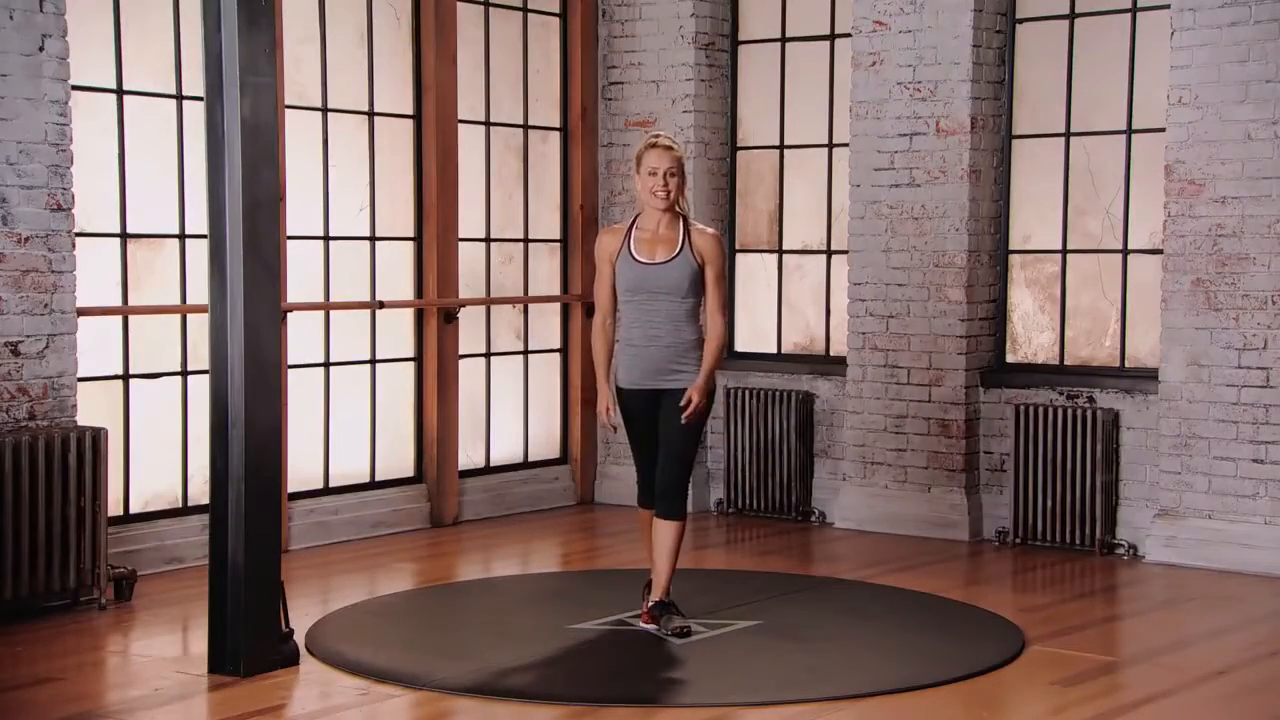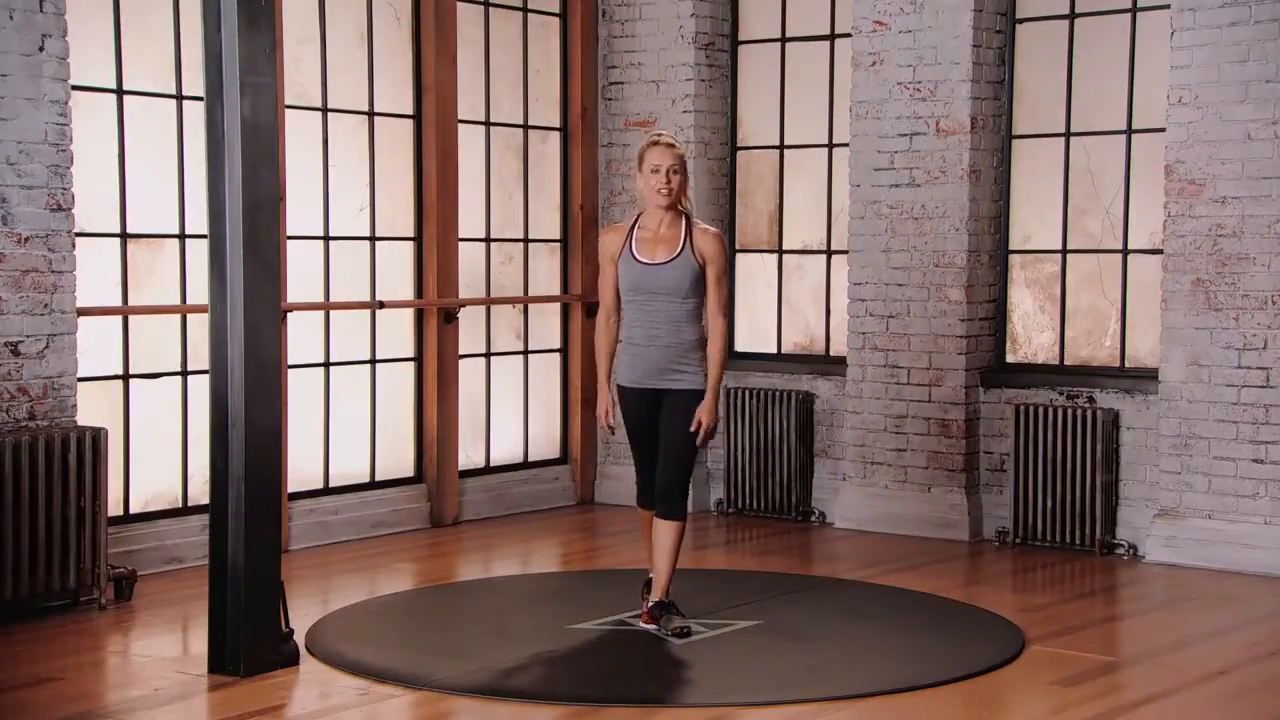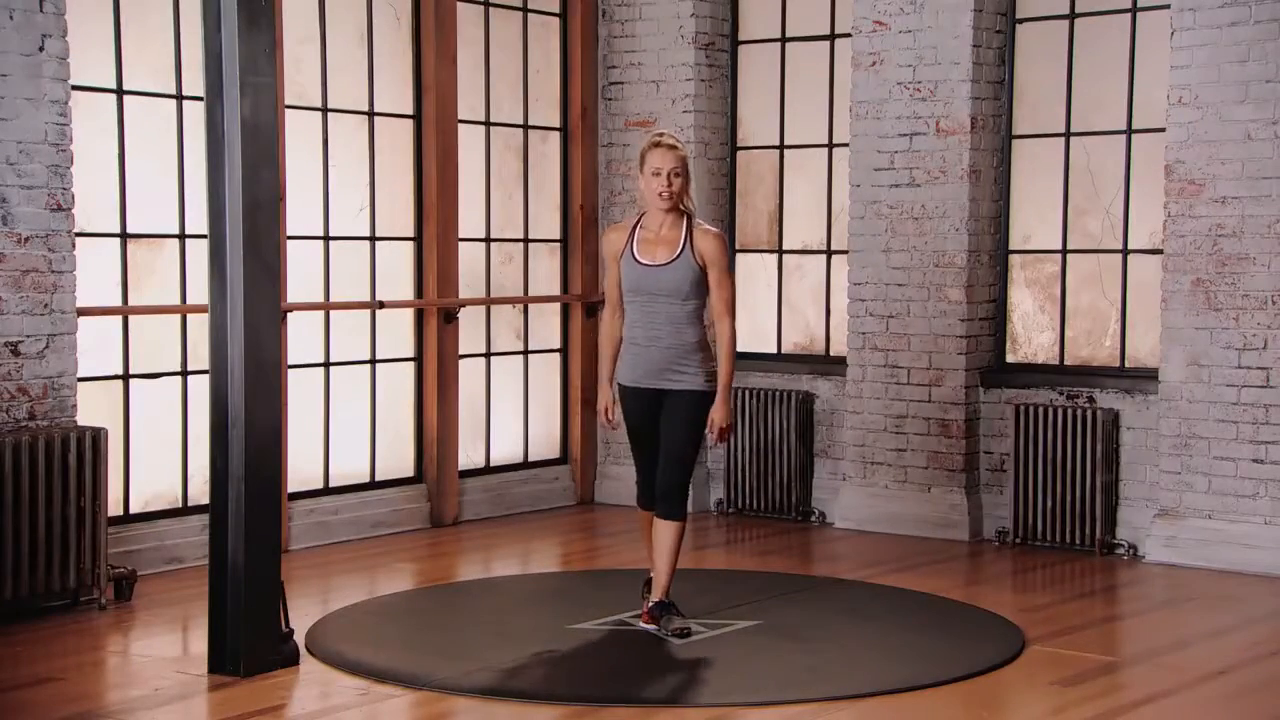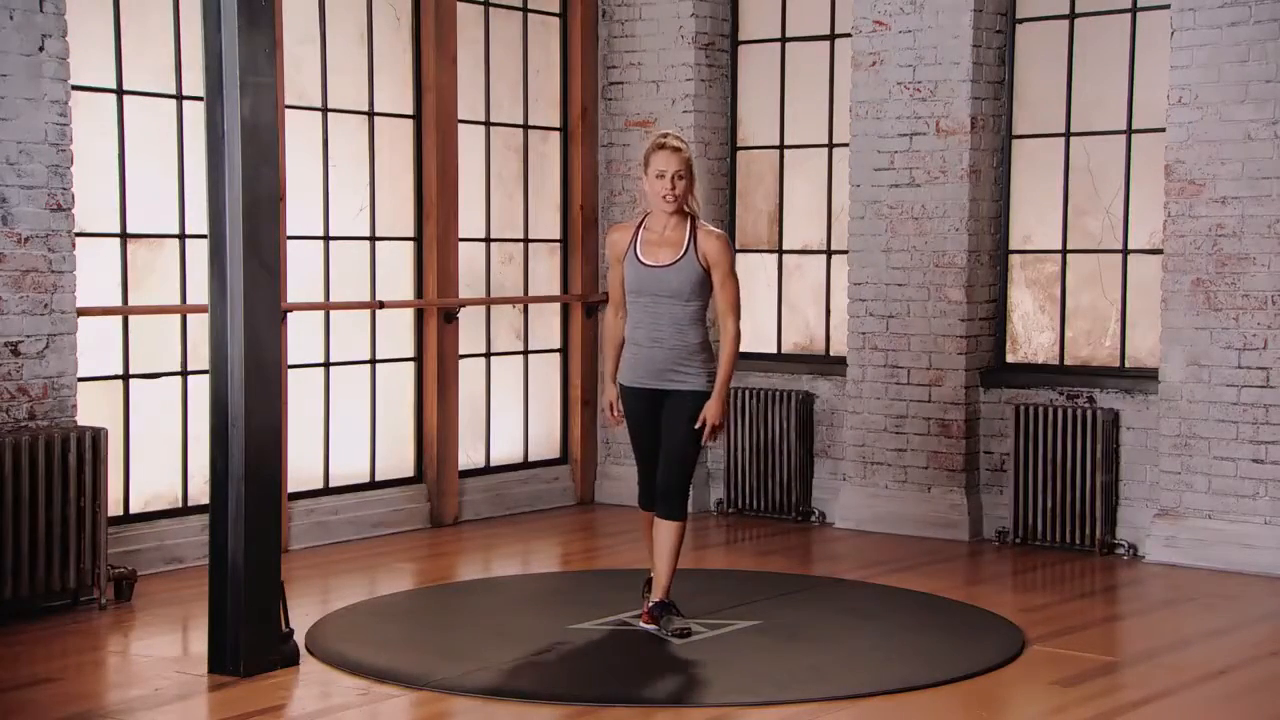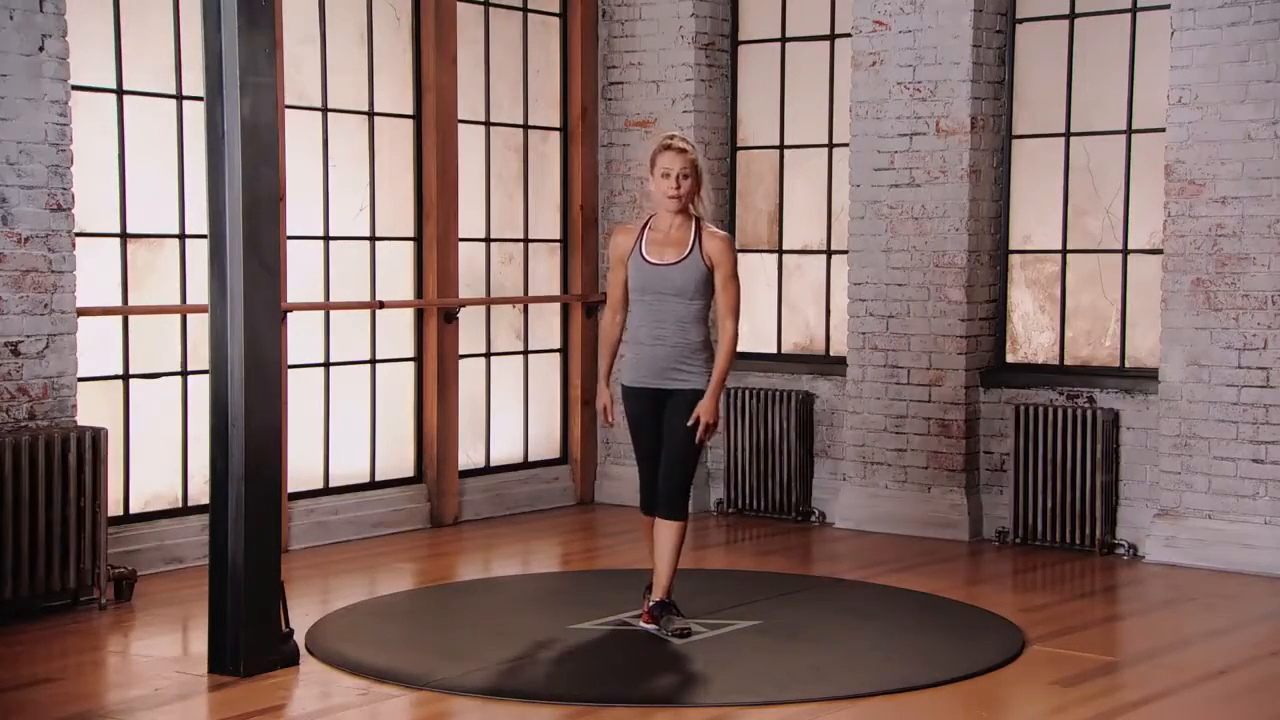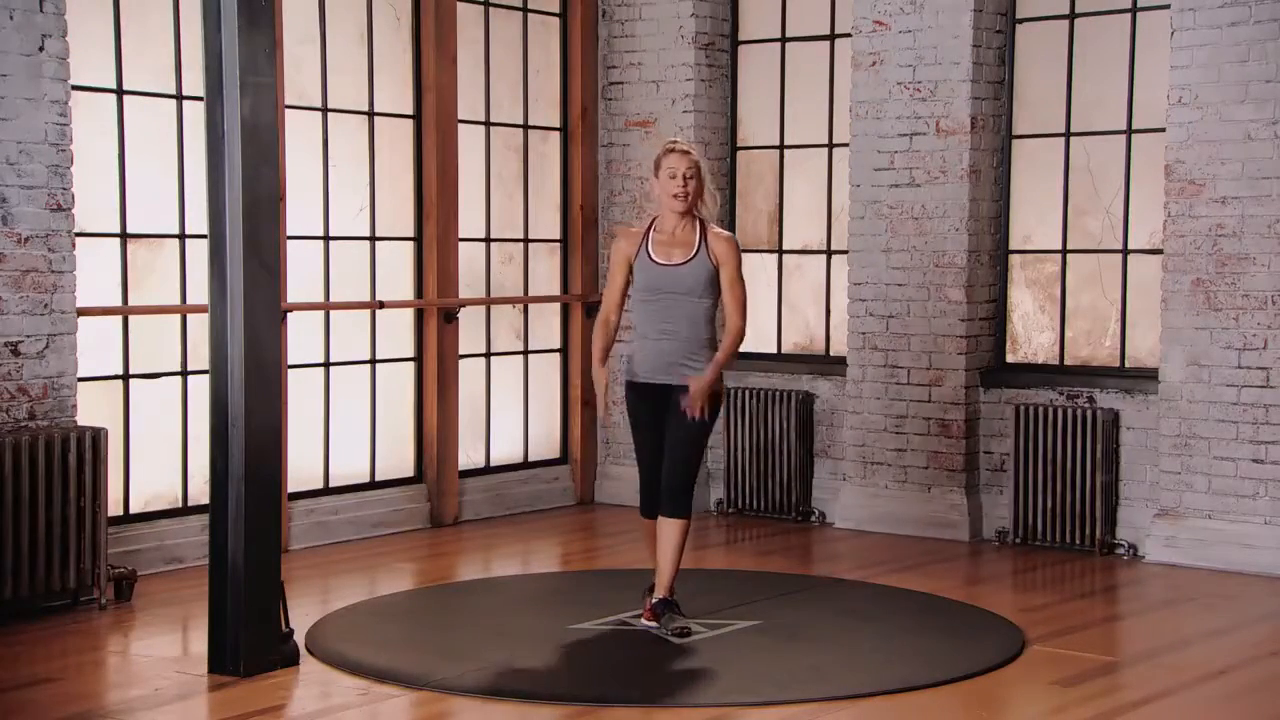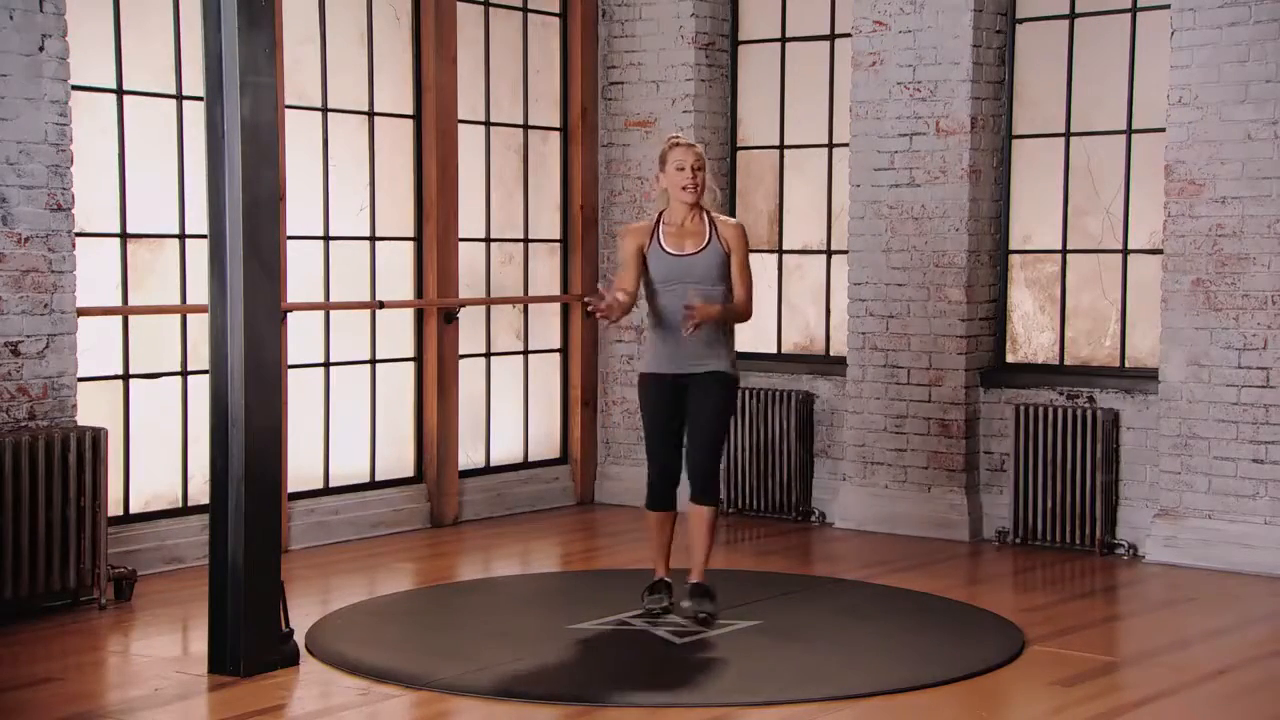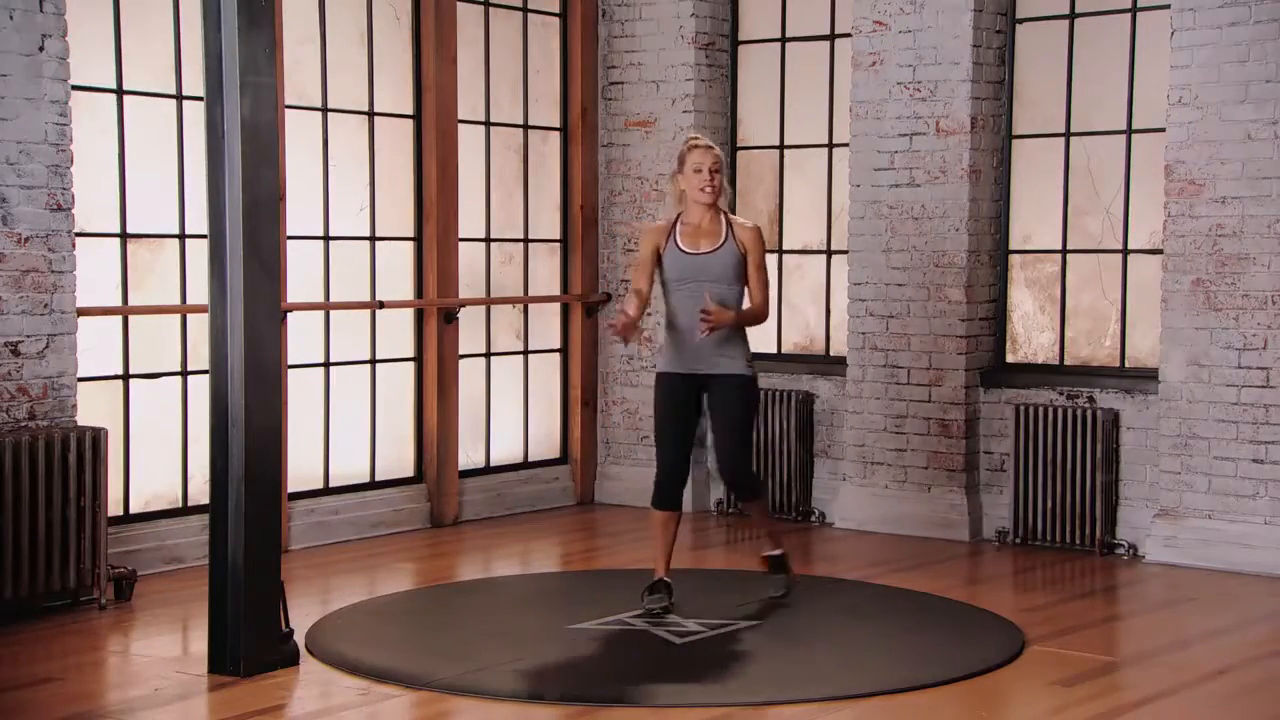
dt=0.2s
person 1, frame 1
left shoulder: (704, 242)
right shoulder: (612, 241)
left elbow: (716, 321)
right elbow: (603, 319)
left wrist: (704, 380)
right wrist: (603, 384)
left hip: (684, 382)
right hip: (634, 381)
left knee: (672, 486)
right knee: (649, 483)
left ankle: (658, 600)
right ankle: (656, 575)
person 1, frame 2
left shoulder: (706, 241)
right shoulder: (614, 240)
left elbow: (718, 323)
right elbow: (608, 318)
left wrist: (712, 395)
right wrist: (603, 386)
left hip: (686, 382)
right hip: (635, 381)
left knee: (672, 486)
right knee: (647, 483)
left ankle: (658, 600)
right ankle: (655, 574)
person 1, frame 3
left shoulder: (707, 242)
right shoulder: (618, 238)
left elbow: (724, 324)
right elbow: (613, 315)
left wrist: (722, 397)
right wrist: (605, 382)
left hip: (688, 382)
right hip: (636, 381)
left knee: (671, 487)
right knee: (648, 483)
left ankle: (658, 600)
right ankle: (655, 575)
person 1, frame 4
left shoulder: (712, 243)
right shoulder: (621, 239)
left elbow: (729, 324)
right elbow: (616, 312)
left wrist: (719, 396)
right wrist: (609, 379)
left hip: (689, 384)
right hip: (638, 381)
left knee: (672, 487)
right knee: (650, 483)
left ankle: (658, 600)
right ankle: (656, 574)
person 1, frame 5
left shoulder: (715, 244)
right shoulder: (625, 240)
left elbow: (728, 325)
right elbow: (614, 313)
left wrist: (713, 394)
right wrist: (602, 381)
left hip: (691, 383)
right hip: (639, 381)
left knee: (673, 487)
right knee: (651, 485)
left ankle: (658, 601)
right ankle: (658, 578)
person 1, frame 6
left shoulder: (721, 244)
right shoulder: (629, 243)
left elbow: (735, 323)
right elbow: (609, 313)
left wrist: (711, 374)
right wrist: (599, 363)
left hip: (695, 380)
right hip: (645, 379)
left knee: (677, 484)
right knee: (651, 483)
left ankle: (662, 600)
right ankle: (660, 580)
person 1, frame 7
left shoulder: (729, 231)
right shoulder: (640, 235)
left elbow: (745, 306)
right elbow: (625, 292)
left wrist: (717, 313)
right wrist: (612, 306)
left hip: (714, 368)
right hip: (660, 369)
left knee: (703, 470)
right knee: (662, 473)
left ankle: (699, 583)
right ankle: (660, 578)
person 1, frame 8
left shoulder: (745, 234)
right shoulder: (659, 235)
left elbow: (760, 308)
right elbow: (637, 291)
left wrist: (730, 317)
right wrist: (628, 318)
left hip: (731, 367)
right hip: (677, 368)
left knee: (735, 470)
right knee: (670, 474)
left ankle: (774, 551)
right ankle: (660, 578)
